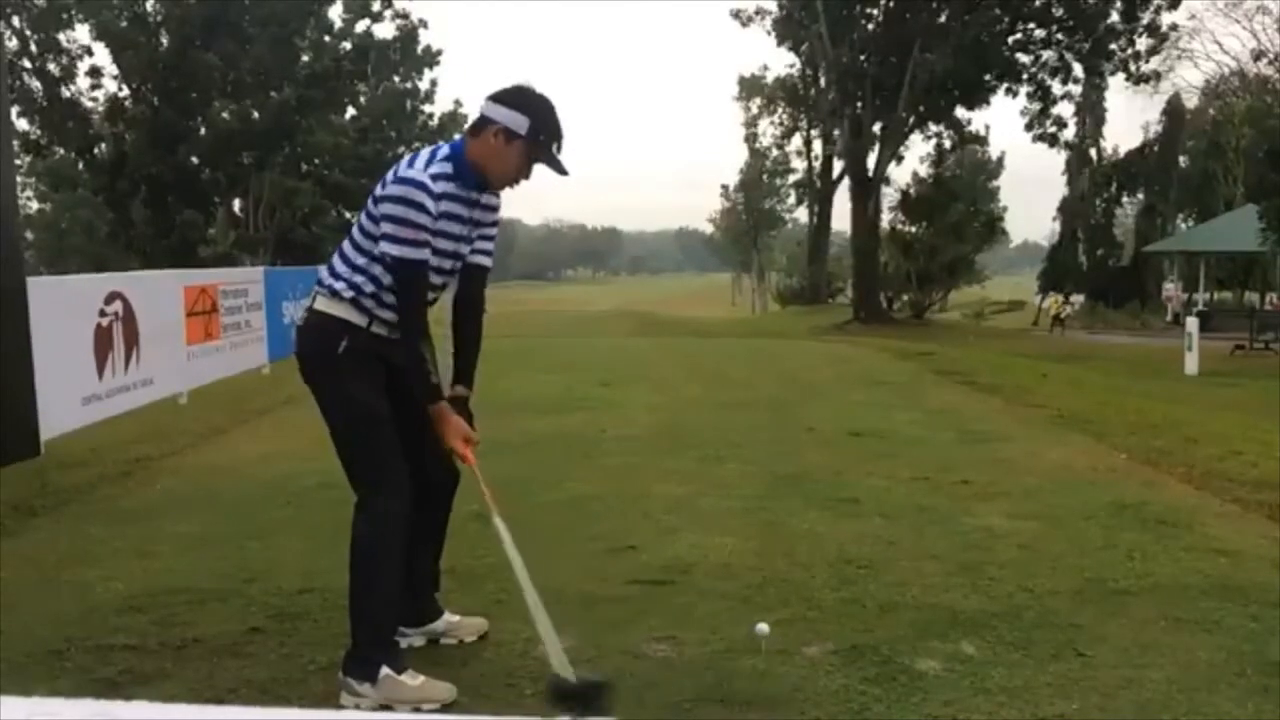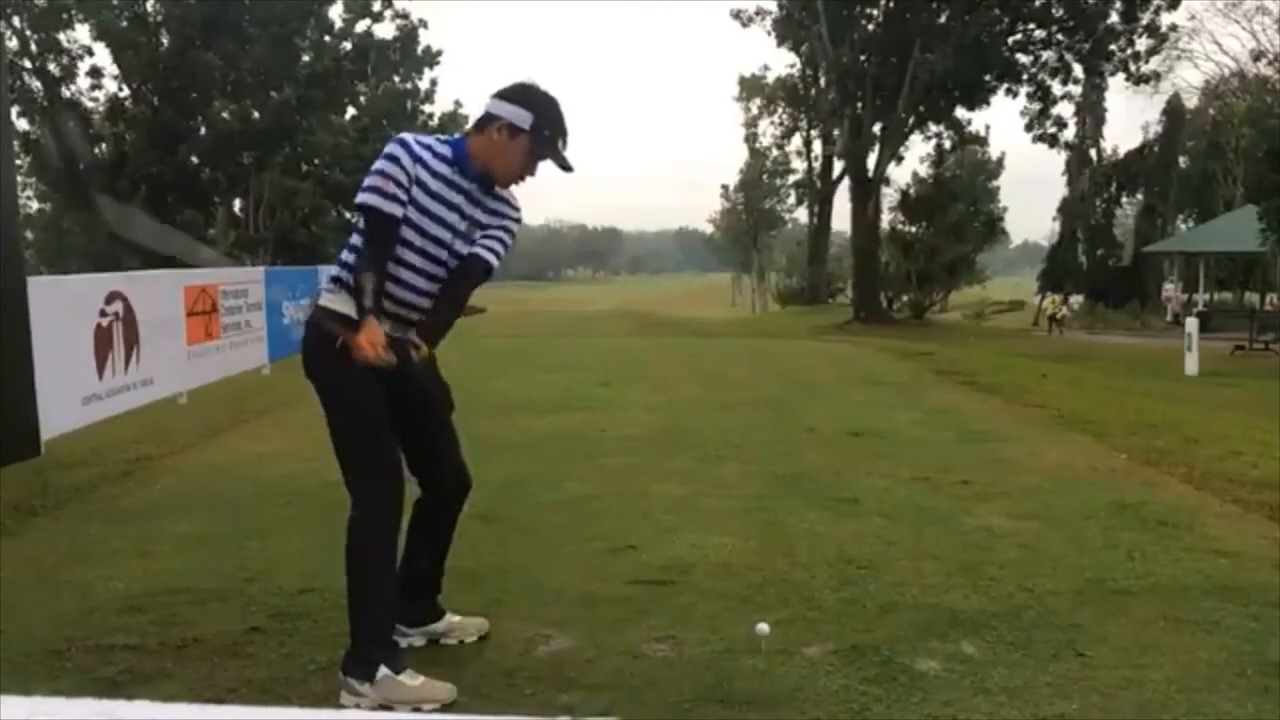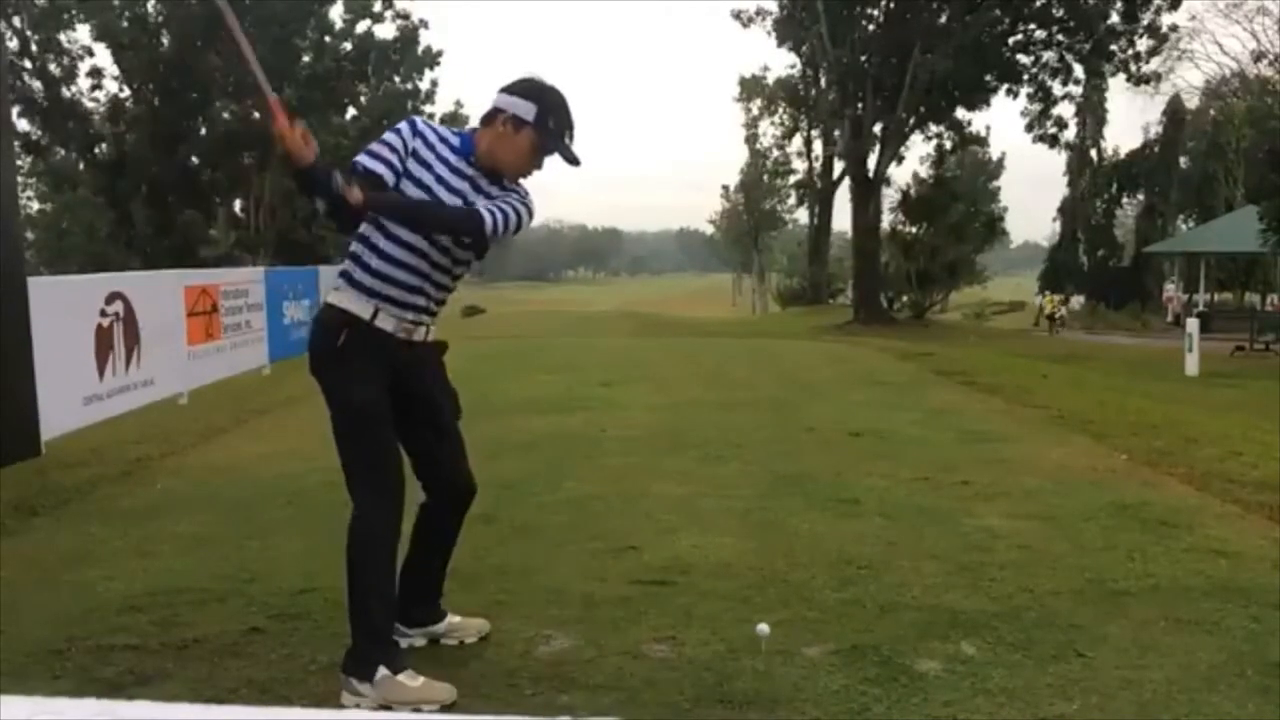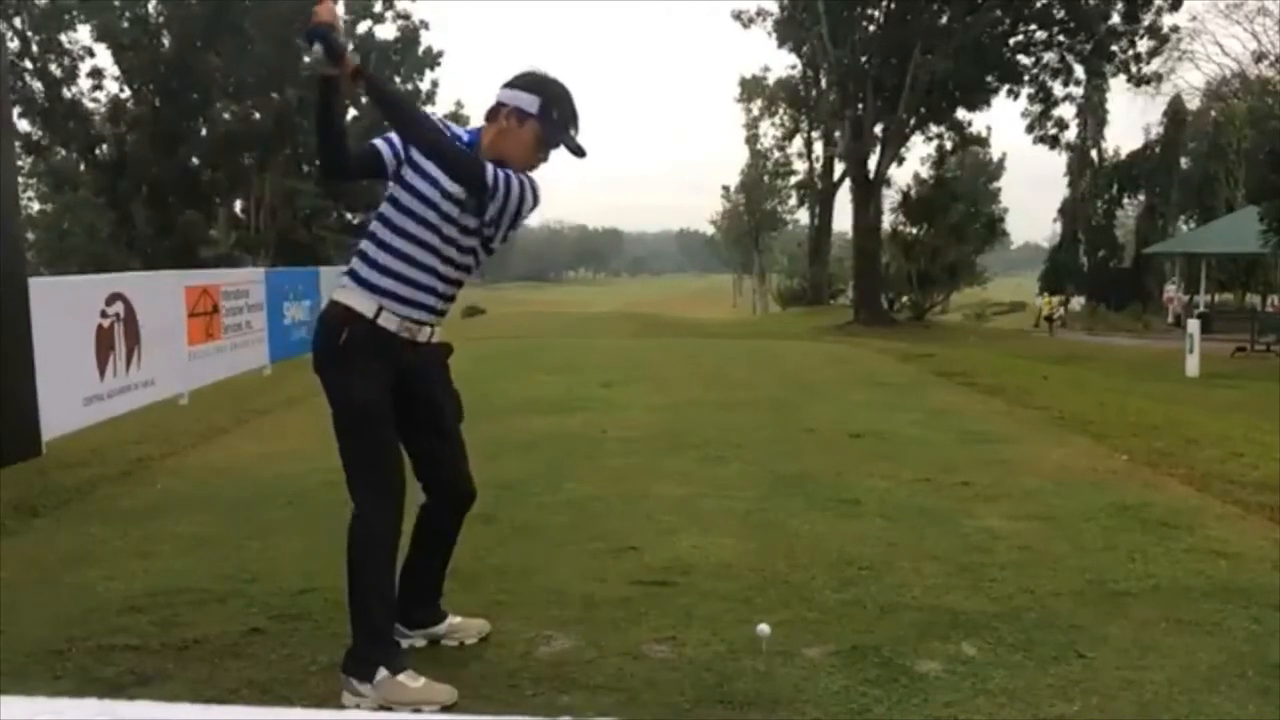
dt=0.5s
person 1, frame 1
left shoulder: (484, 198)
right shoulder: (418, 184)
left elbow: (469, 300)
right elbow: (409, 304)
left wrist: (461, 396)
right wrist: (436, 405)
left hip: (389, 342)
right hip: (341, 339)
left knee: (436, 475)
right knee: (386, 490)
left ankle: (415, 611)
right ankle: (368, 670)
person 1, frame 2
left shoulder: (503, 213)
right shoulder: (409, 154)
left elbow: (458, 287)
right elbow: (373, 248)
left wrist: (415, 344)
right wrist: (368, 326)
left hip: (407, 344)
right hip: (344, 336)
left knee: (448, 480)
right knee: (380, 490)
left ankle: (415, 612)
right ankle: (368, 667)
person 1, frame 3
left shoulder: (513, 205)
right shoulder: (416, 136)
left elbow: (448, 224)
right elbow: (348, 206)
left wrist: (360, 198)
right wrist: (316, 172)
left hip: (412, 347)
right hip: (351, 334)
left knee: (453, 484)
right knee: (380, 493)
left ankle: (416, 613)
right ankle: (369, 668)
person 1, frame 4
left shoulder: (521, 193)
right shoulder: (421, 144)
left elbow: (444, 157)
right elbow: (337, 167)
left wrist: (363, 77)
right wrist: (331, 78)
left hip: (418, 349)
right hip: (356, 334)
left knee: (453, 488)
right knee: (381, 493)
left ankle: (417, 614)
right ankle: (370, 669)
